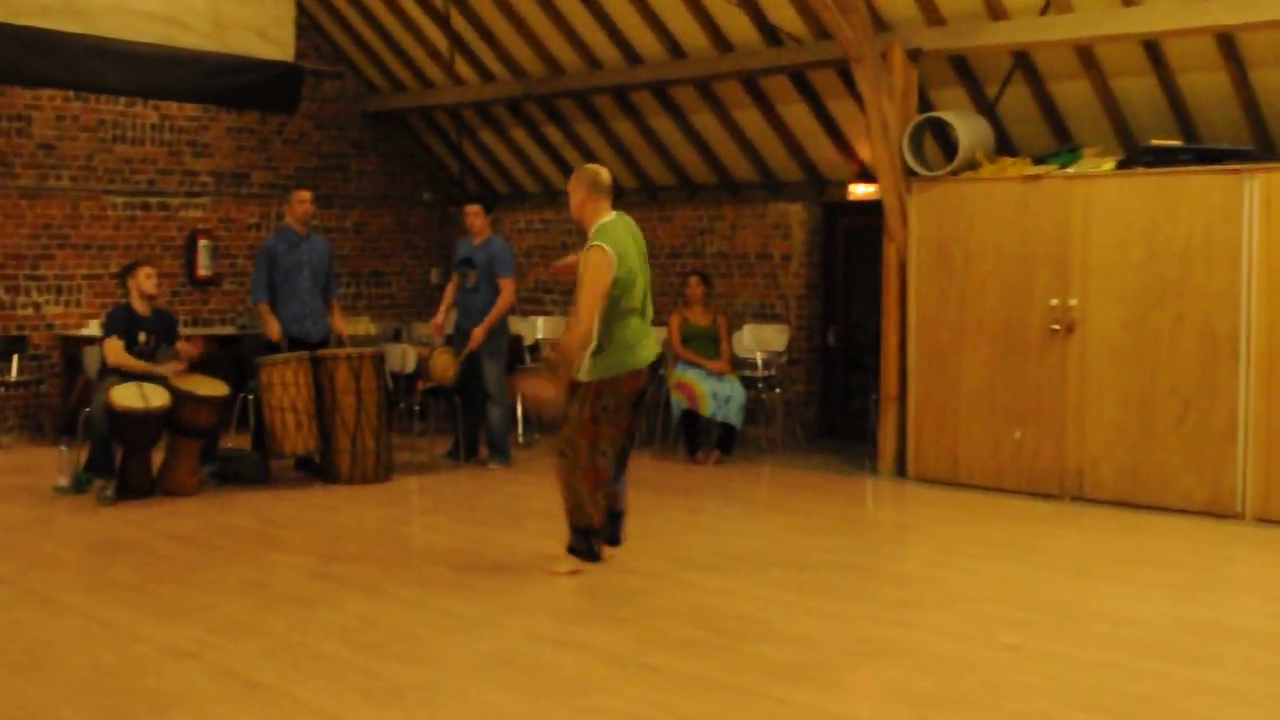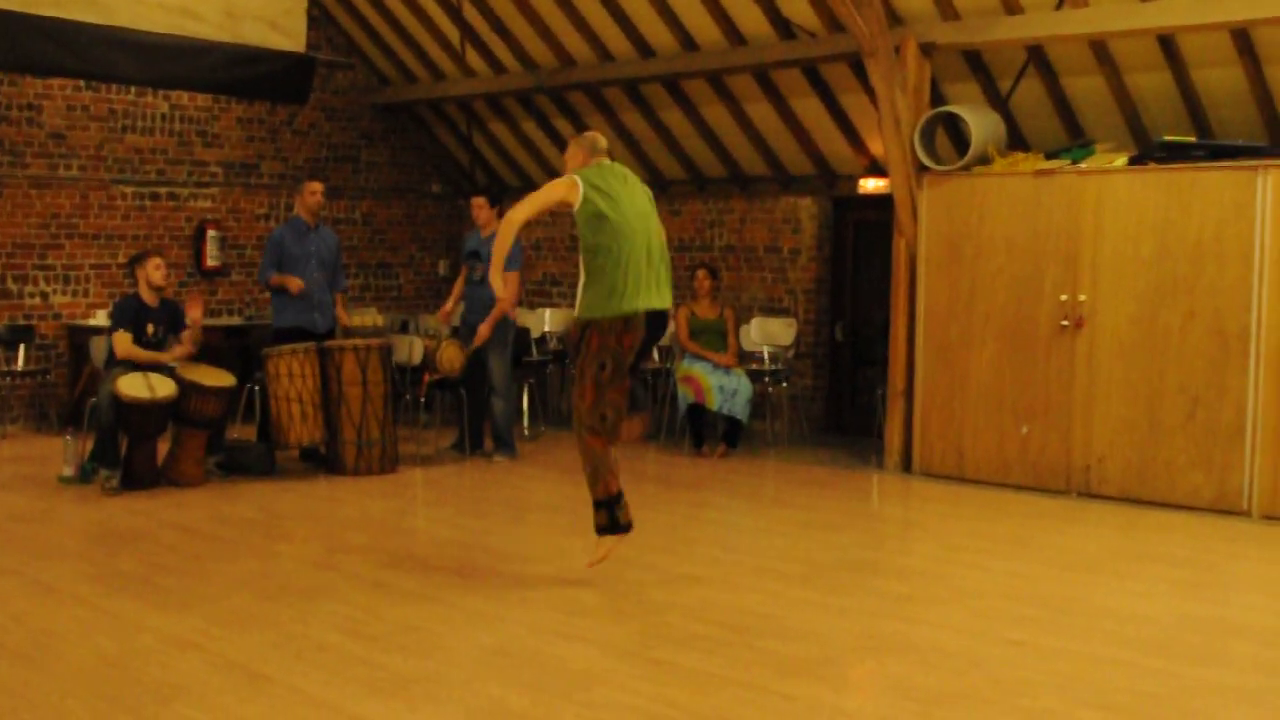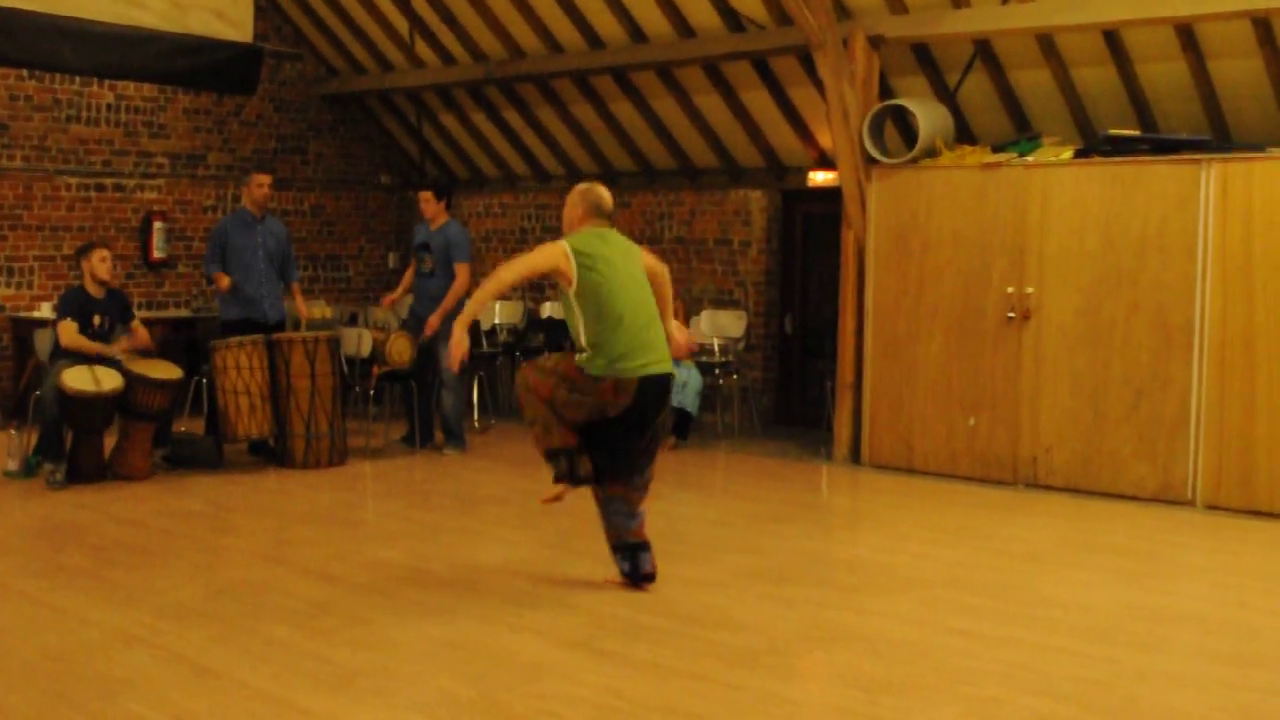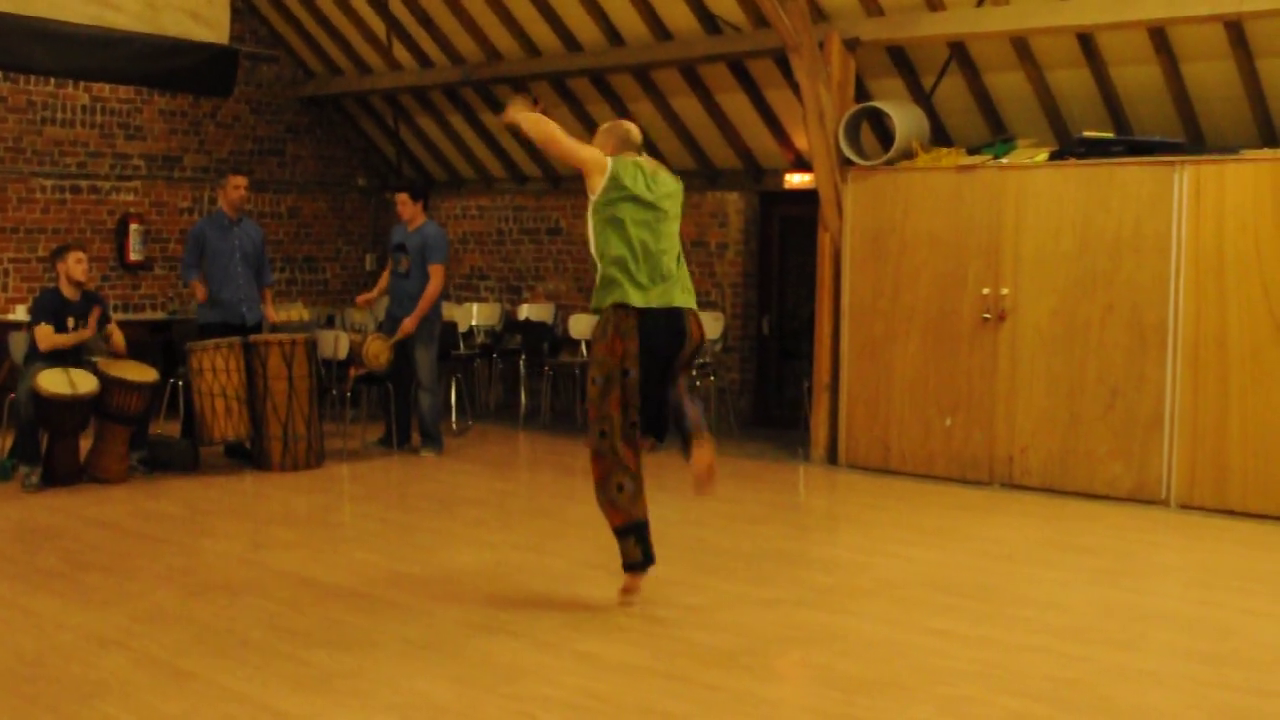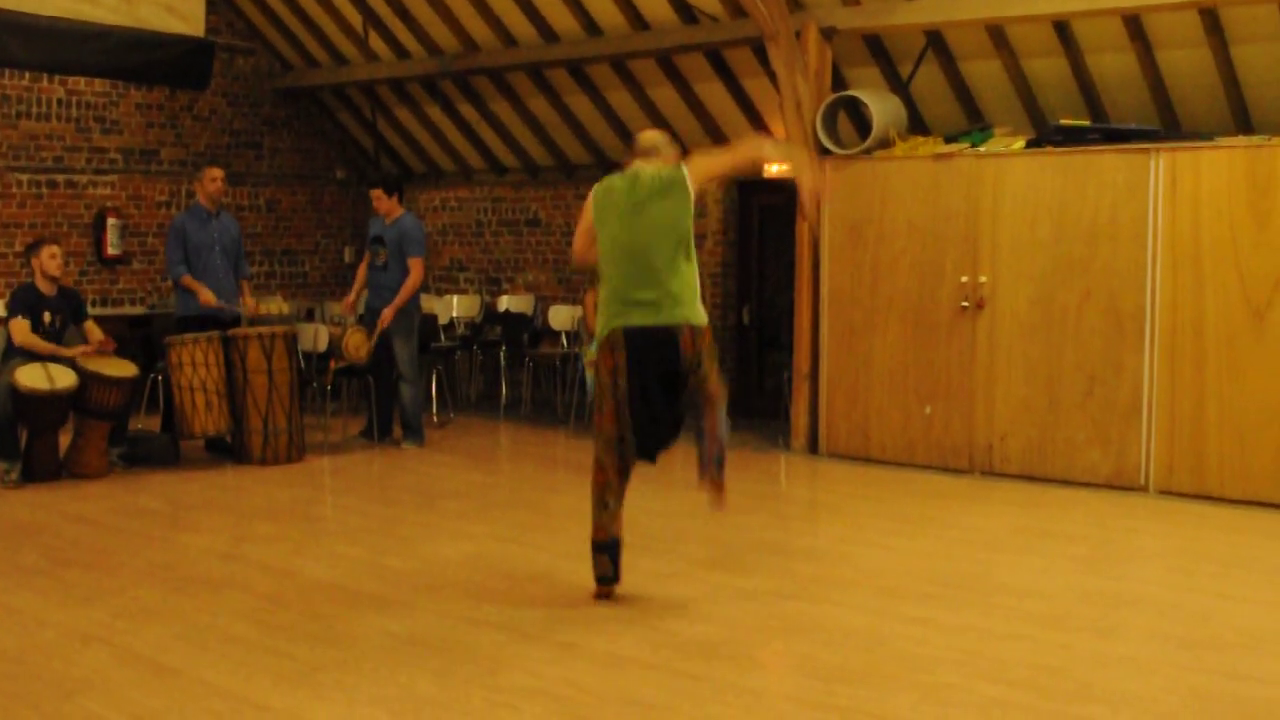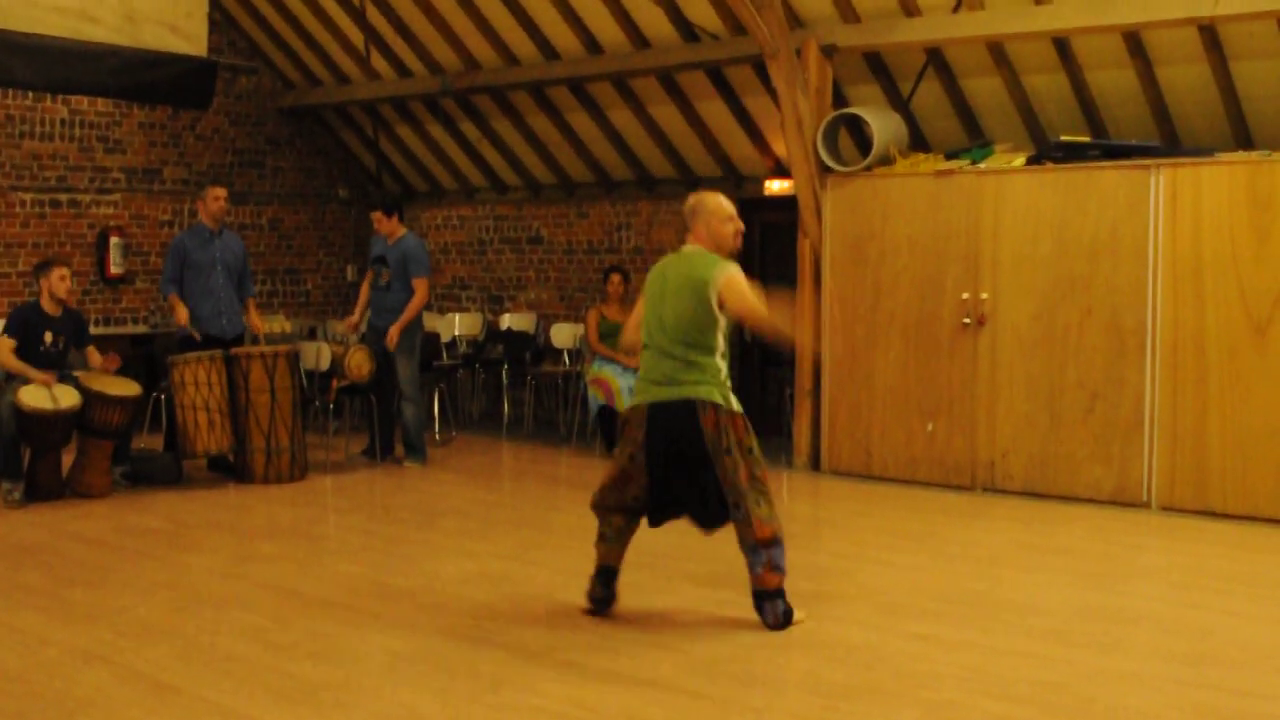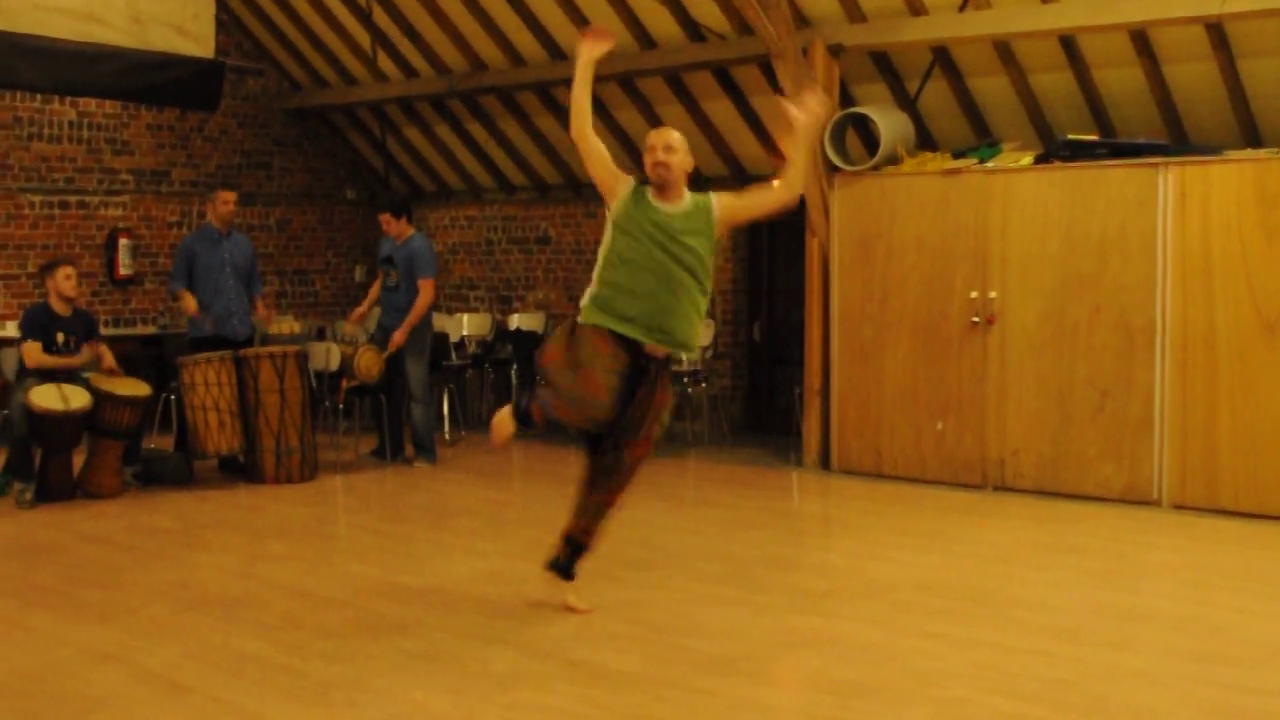
dt=0.5s
person 1, frame 1
left shoulder: (598, 252)
right shoulder: (625, 226)
left elbow: (579, 327)
left wrist: (554, 377)
left hip: (612, 368)
right hip: (640, 359)
left knee: (580, 456)
right knee: (607, 451)
left ankle: (584, 549)
right ankle: (608, 531)
person 1, frame 2
left shoulder: (574, 184)
right shoulder: (634, 182)
left elbow: (517, 215)
left wrist: (497, 270)
left hip: (616, 314)
right hip: (656, 309)
left knee: (595, 421)
right knee: (583, 340)
left ankle: (611, 524)
right ankle: (628, 415)
person 1, frame 3
left shoulder: (566, 250)
right shoulder: (627, 248)
left elbow: (509, 273)
right elbow: (661, 273)
left wrist: (461, 324)
right wrist: (668, 323)
left hip: (612, 376)
right hip: (657, 377)
left knee: (533, 379)
right knee: (624, 474)
left ankle: (570, 466)
right ankle: (638, 567)
person 1, frame 4
left shoulder: (606, 168)
right shoulder: (669, 185)
left elbow: (540, 129)
left wrist: (520, 114)
left hip: (626, 319)
right hip: (679, 316)
left knee: (613, 439)
right knee: (668, 386)
left ankle: (635, 555)
right ankle: (696, 436)
person 1, frame 5
left shoulder: (602, 194)
right shoulder: (679, 178)
left elbow: (580, 251)
right elbow: (749, 150)
right wrist: (800, 163)
left hip: (622, 335)
right hip: (680, 328)
left knee: (614, 454)
right knee: (707, 390)
left ankle: (606, 565)
right ankle: (712, 462)
person 1, frame 6
left shoulder: (658, 272)
right shoulder: (725, 276)
left elbow: (631, 338)
right elbow: (761, 316)
left hip: (650, 409)
right hip: (707, 410)
left knee: (619, 501)
right knee: (750, 506)
left ankle: (603, 589)
right ankle: (774, 606)
person 1, frame 7
left shoulder: (713, 210)
right shoulder: (623, 194)
left elbow: (787, 190)
right elbow: (581, 132)
left wrist: (805, 127)
right wrist: (586, 62)
left hip: (654, 355)
right hip: (603, 332)
left knee: (616, 464)
right knee: (590, 406)
left ankle: (565, 564)
right ankle: (525, 409)
person 2, frame 1
left shoulder: (322, 246)
right shoulder: (272, 245)
right elbow: (259, 288)
left wrist: (336, 315)
right wrist: (269, 320)
left hip: (317, 332)
right hip: (283, 334)
left ankle: (306, 454)
person 2, frame 2
left shoulder: (331, 237)
right shoulder: (281, 235)
right elbow: (265, 273)
left wrist: (339, 308)
right wrist: (285, 281)
left hip: (323, 323)
right hip: (289, 323)
left ankle: (310, 445)
right ankle: (265, 446)
person 2, frame 3
left shoulder: (279, 229)
right shoulder: (226, 227)
left elbow: (288, 268)
right elbow: (211, 262)
left wrist: (297, 298)
right wrist: (219, 277)
left hip: (273, 315)
right hip: (237, 315)
left ankle: (260, 438)
right ankle: (213, 438)
person 2, frame 4
left shoulder: (255, 231)
right shoulder: (202, 230)
right elbow: (188, 268)
left wrist: (268, 305)
right wrist: (196, 286)
left hip: (250, 319)
right hip: (216, 319)
left ankle: (235, 440)
right ankle: (189, 442)
person 2, frame 5
left shoulder: (232, 224)
right shoulder: (182, 223)
right elbow: (174, 266)
left wrist: (246, 293)
right wrist: (199, 289)
left hip: (227, 312)
right hip: (193, 313)
left ankle: (216, 435)
right ankle: (169, 437)
person 2, frame 6
left shoulder: (236, 243)
right shoulder: (183, 242)
left elbow: (245, 283)
right elbow: (169, 282)
left wrist: (252, 313)
right wrist: (178, 305)
left hip: (231, 330)
right hip: (196, 331)
left knee: (227, 393)
left ankle: (219, 453)
right ankle: (172, 456)
person 2, frame 7
left shoulder: (244, 244)
right shoulder: (192, 244)
right elbow: (175, 279)
left wrist: (259, 306)
right wrist: (186, 296)
left hip: (241, 332)
right hip: (205, 332)
left ankle: (229, 454)
right ankle: (182, 456)
person 3, frame 1
left shoulder: (499, 248)
right shoulder: (461, 245)
left elbow: (508, 294)
left wrist: (484, 327)
right wrist: (442, 313)
left hip: (491, 331)
right hip: (463, 328)
left knee: (494, 392)
right knee: (464, 389)
left ankle: (499, 453)
right ankle: (465, 448)
person 3, frame 2
right shoulder: (470, 238)
left elbow: (512, 287)
left wrist: (489, 322)
right wrist: (451, 304)
left hip: (497, 324)
right hip: (469, 321)
left knee: (499, 385)
right knee: (468, 382)
left ankle: (504, 445)
right ankle: (470, 441)
person 3, frame 3
left shoulder: (456, 234)
right shoulder: (419, 230)
left elbow: (463, 279)
left wrist: (440, 314)
right wrist: (398, 294)
left hip: (445, 317)
right hip: (417, 314)
left knee: (447, 378)
right knee: (417, 375)
left ankle: (454, 438)
right ankle: (419, 433)
person 3, frame 4
left shoulder: (433, 235)
right shoulder: (397, 232)
left elbow: (436, 281)
left wrist: (415, 318)
right wrist: (374, 295)
left hip: (422, 319)
right hip: (394, 316)
left knee: (424, 380)
right knee: (395, 377)
left ankle: (432, 440)
right ankle: (397, 435)
person 3, frame 5
left shoulder: (410, 227)
right shoulder: (374, 223)
left elbow: (416, 274)
left wrist: (393, 308)
right wrist: (354, 293)
left hip: (401, 311)
right hip: (373, 308)
left knee: (405, 372)
right knee: (375, 370)
left ankle: (413, 432)
right ankle: (378, 428)
person 3, frame 6
left shoulder: (413, 247)
right shoulder: (377, 242)
left elbow: (421, 293)
left wrist: (398, 326)
right wrist: (358, 314)
left hip: (404, 330)
right hip: (376, 327)
left knee: (407, 390)
right knee: (376, 388)
left ankle: (415, 451)
right ankle: (380, 447)
person 3, frame 7
left shoulder: (420, 247)
right shoulder: (386, 243)
left elbow: (426, 295)
left wrist: (405, 329)
right wrist: (365, 307)
left hip: (413, 331)
right hip: (385, 327)
left knee: (417, 391)
right knee: (386, 388)
left ankle: (425, 451)
right ankle: (390, 447)
person 4, frame 1
left shoulder: (164, 318)
right shoulder: (119, 316)
left elbow: (180, 351)
right elbow: (113, 358)
left wrist: (190, 352)
right wrist: (159, 369)
left hip: (151, 380)
right hip: (118, 379)
right knee: (101, 408)
left ankle: (204, 463)
right ankle: (105, 476)
person 4, frame 2
left shoulder: (170, 307)
right shoulder: (126, 306)
left elbow: (191, 344)
right elbow: (122, 350)
left wrist: (195, 324)
right wrist: (165, 356)
left hip: (156, 369)
right hip: (123, 369)
right knee: (107, 397)
left ankle: (208, 455)
right ankle: (107, 466)
person 4, frame 3
left shoulder: (118, 298)
right shoulder: (72, 298)
left elbow: (137, 328)
right elbow: (67, 340)
left wrist: (144, 342)
right wrist: (111, 348)
left hip: (104, 362)
right hip: (70, 361)
right knee: (52, 390)
left ankle: (157, 448)
right ankle: (54, 460)
person 4, frame 4
left shoulder: (93, 300)
right shoulder: (47, 299)
left elbow: (113, 332)
right elbow: (45, 343)
left wrist: (118, 347)
right wrist: (85, 333)
left hip: (78, 363)
right hip: (45, 364)
right knee: (26, 393)
left ankle: (133, 452)
right ankle: (29, 464)
person 4, frame 5
left shoulder: (69, 296)
right shoulder: (22, 295)
left elbow: (89, 327)
left wrist: (101, 343)
right wrist: (65, 351)
left hip: (58, 360)
right hip: (22, 360)
left ankle: (113, 446)
person 4, frame 6
left shoulder: (75, 318)
right shoulder: (23, 314)
left elbow: (89, 352)
left wrist: (103, 364)
right wrist: (34, 374)
left hip: (61, 379)
right hip: (25, 380)
left ankle: (116, 465)
person 4, frame 7
left shoulder: (84, 318)
right shoulder: (35, 315)
left elbow: (101, 350)
right elbow: (31, 360)
left wrist: (109, 364)
right wrist: (75, 360)
left hip: (71, 380)
right hip: (36, 380)
right knee: (19, 408)
right ankle: (23, 479)
